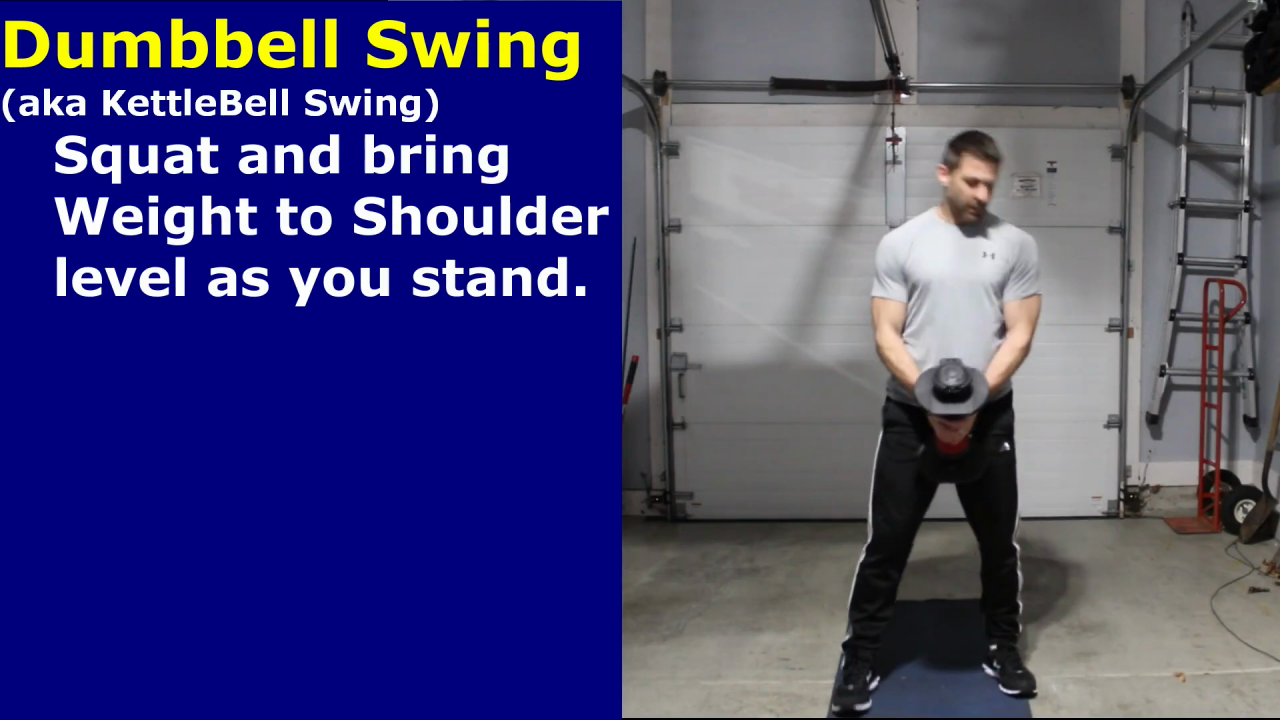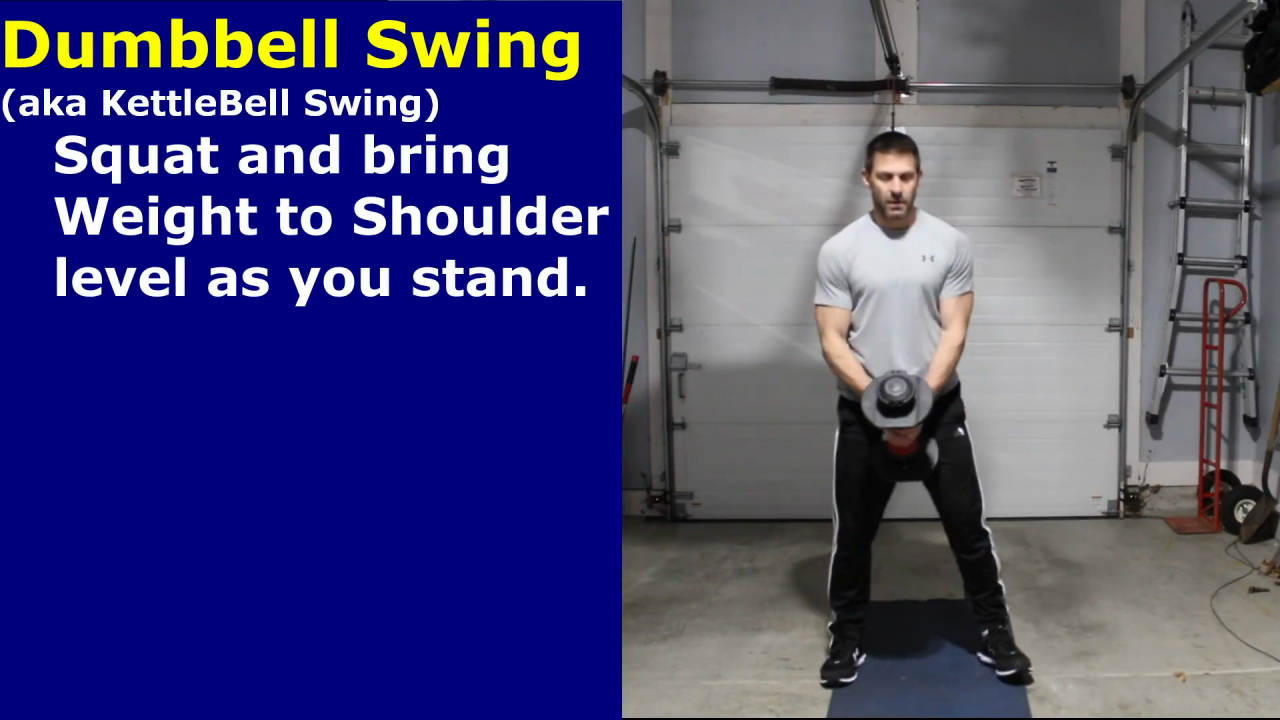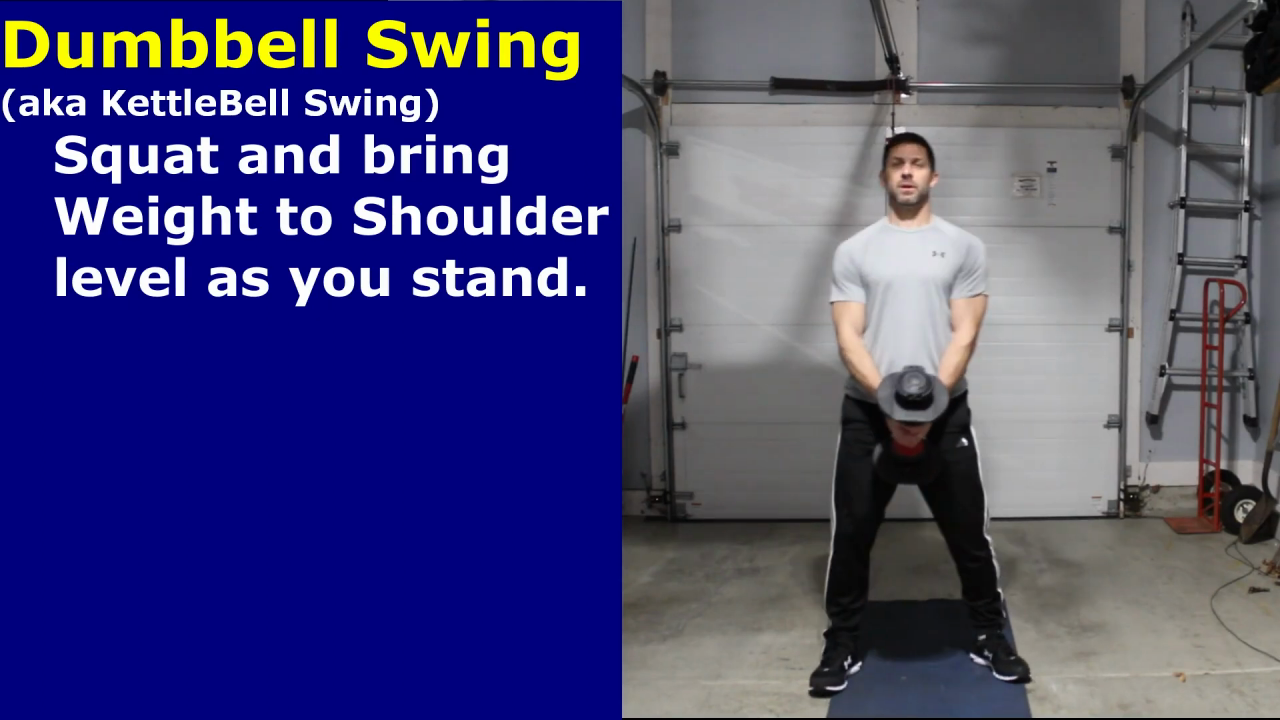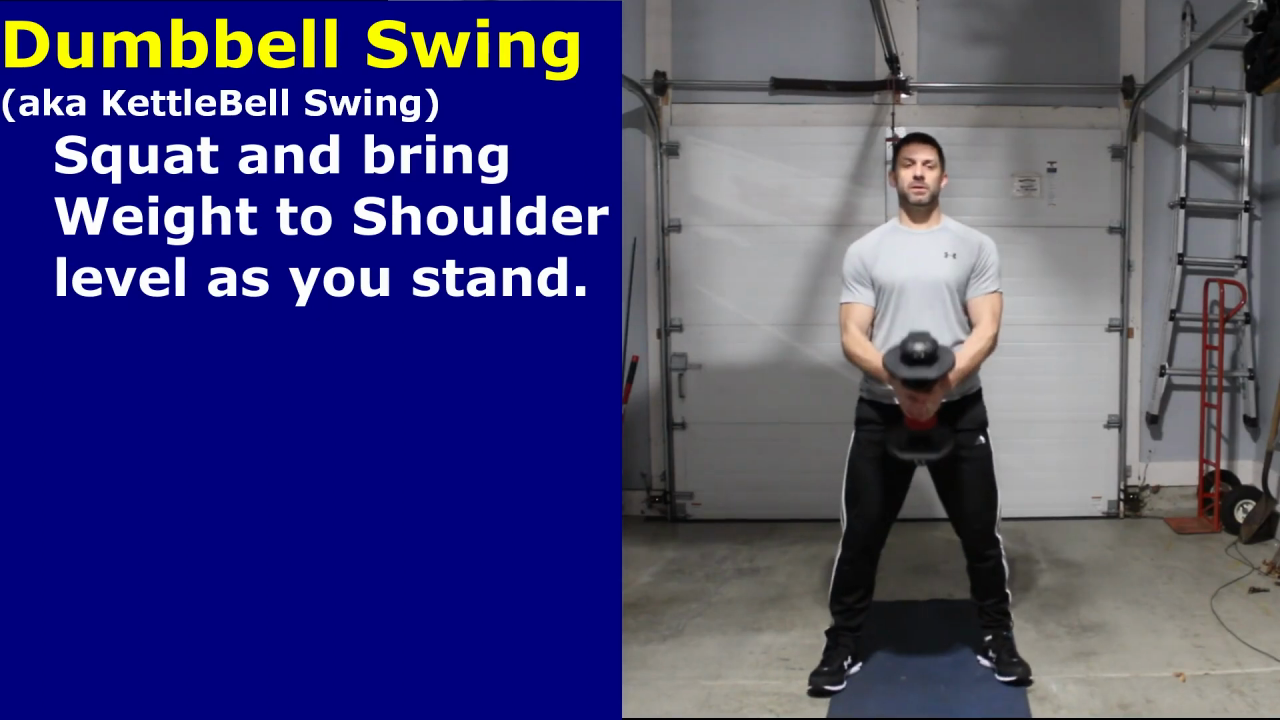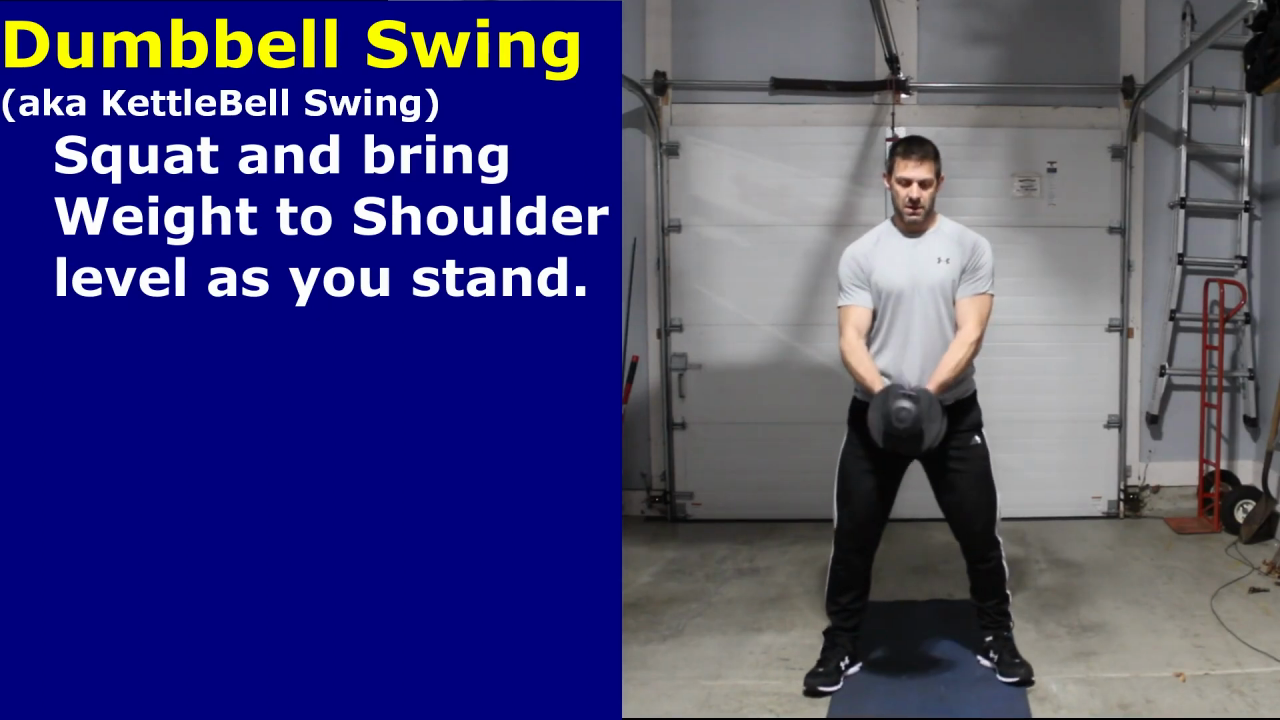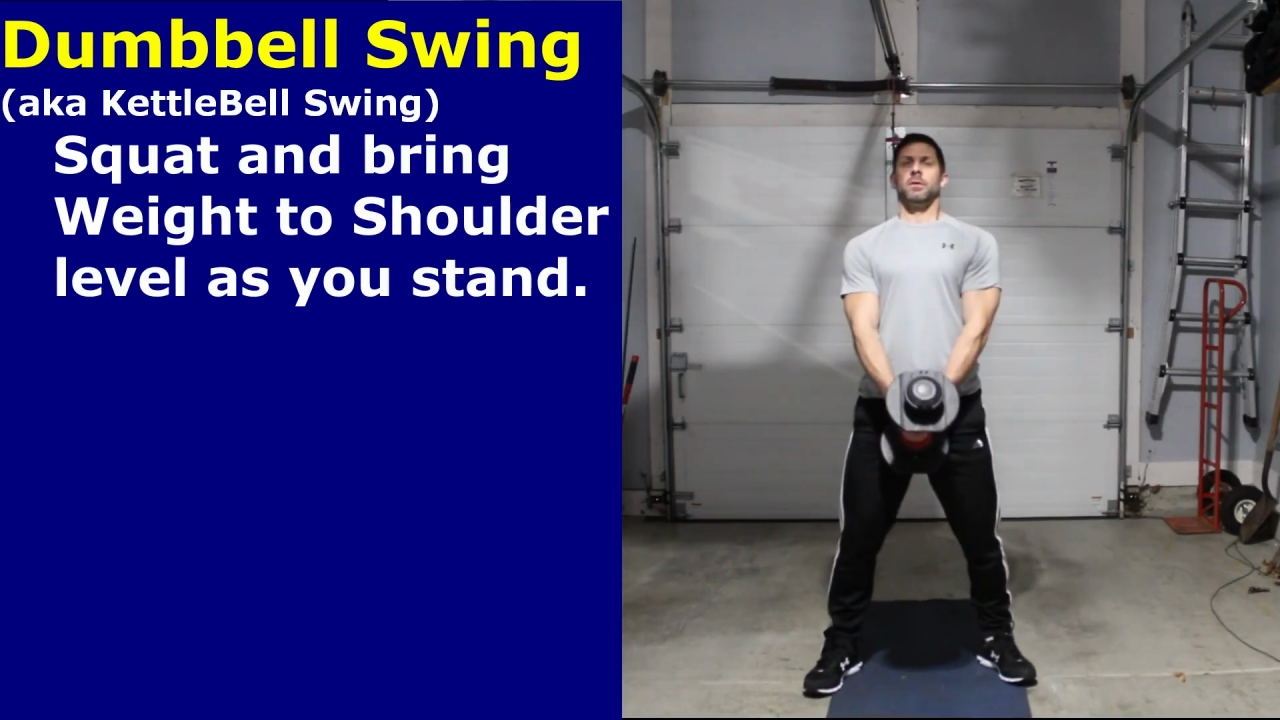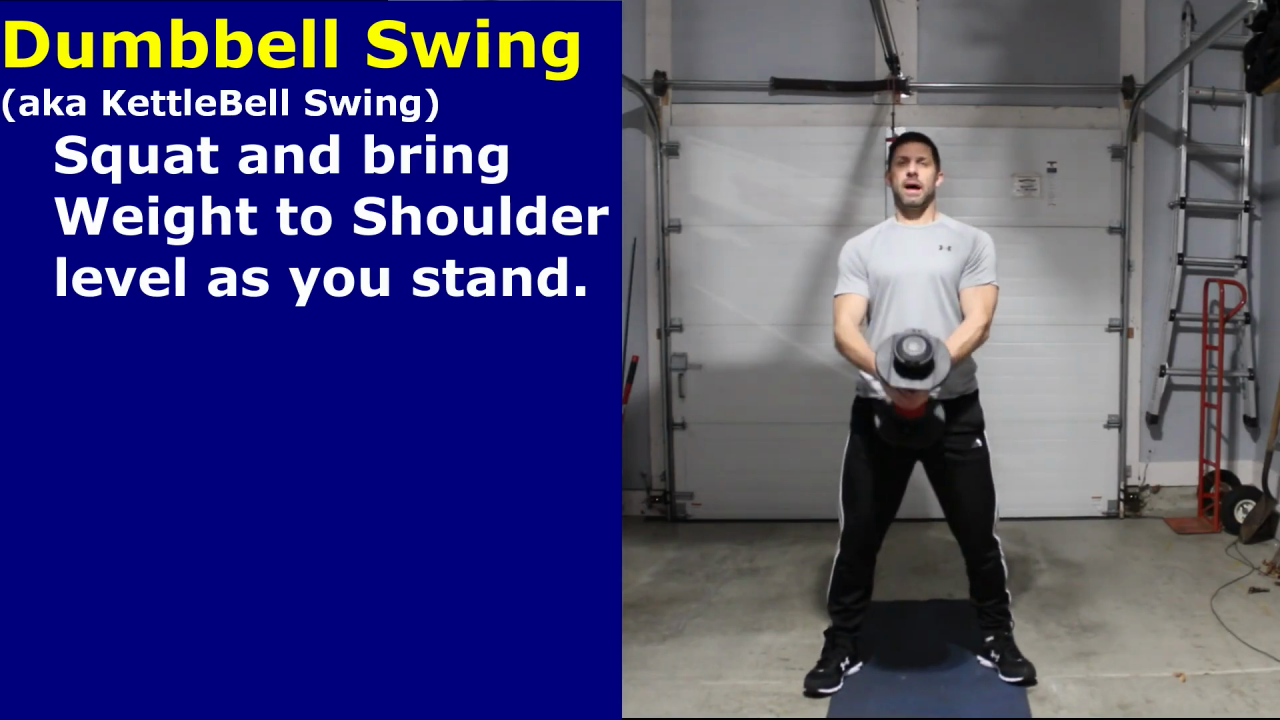
dt=0.7s
person 1, frame 1
left shoulder: (1016, 244)
right shoulder: (900, 243)
left elbow: (1020, 335)
right elbow: (887, 335)
left wrist: (974, 400)
left hip: (988, 412)
right hip: (909, 411)
left knee: (999, 539)
right knee: (887, 538)
left ankle: (1002, 647)
right ankle: (860, 659)
person 1, frame 2
left shoulder: (951, 243)
right shoulder: (839, 250)
left elbow: (954, 331)
right elbow: (832, 340)
left hip: (939, 406)
right hip: (862, 411)
left knee: (966, 523)
right knee: (853, 531)
left ankle: (994, 632)
right ankle: (847, 638)
person 1, frame 3
left shoulder: (965, 247)
right shoulder: (854, 250)
left elbow: (965, 334)
right elbow: (849, 335)
right wrist: (888, 401)
left hip: (945, 411)
right hip: (867, 412)
left knee: (967, 529)
right knee: (852, 533)
left ankle: (990, 636)
right ankle: (843, 644)
person 1, frame 4
left shoulder: (976, 246)
right shoulder: (865, 251)
left elbow: (987, 330)
right elbow: (852, 336)
left wrist: (944, 382)
right wrist: (895, 379)
left hip: (960, 409)
right hip: (881, 410)
left knee: (980, 530)
right knee: (862, 532)
left ankle: (996, 637)
right ankle: (844, 643)
person 1, frame 5
left shoulder: (971, 247)
right shoulder: (861, 254)
left elbow: (970, 333)
right elbow: (851, 339)
left wrist: (927, 394)
right wrist: (885, 393)
left hip: (954, 410)
right hip: (874, 411)
left knee: (979, 531)
right knee: (853, 534)
left ankle: (997, 639)
right ankle: (841, 647)
person 1, frame 6
left shoulder: (976, 242)
right shoulder: (864, 246)
left elbow: (976, 327)
right elbow: (864, 329)
left hip: (959, 408)
right hip: (880, 410)
left knee: (979, 533)
right knee: (859, 535)
left ankle: (997, 639)
right ankle: (841, 647)
person 1, frame 7
left shoulder: (971, 241)
right shoulder: (860, 247)
left elbow: (979, 321)
right elbow: (845, 327)
right wrist: (883, 368)
left hip: (955, 408)
right hip: (877, 408)
left knee: (977, 532)
right knee: (859, 534)
left ankle: (997, 638)
right ankle: (842, 645)
